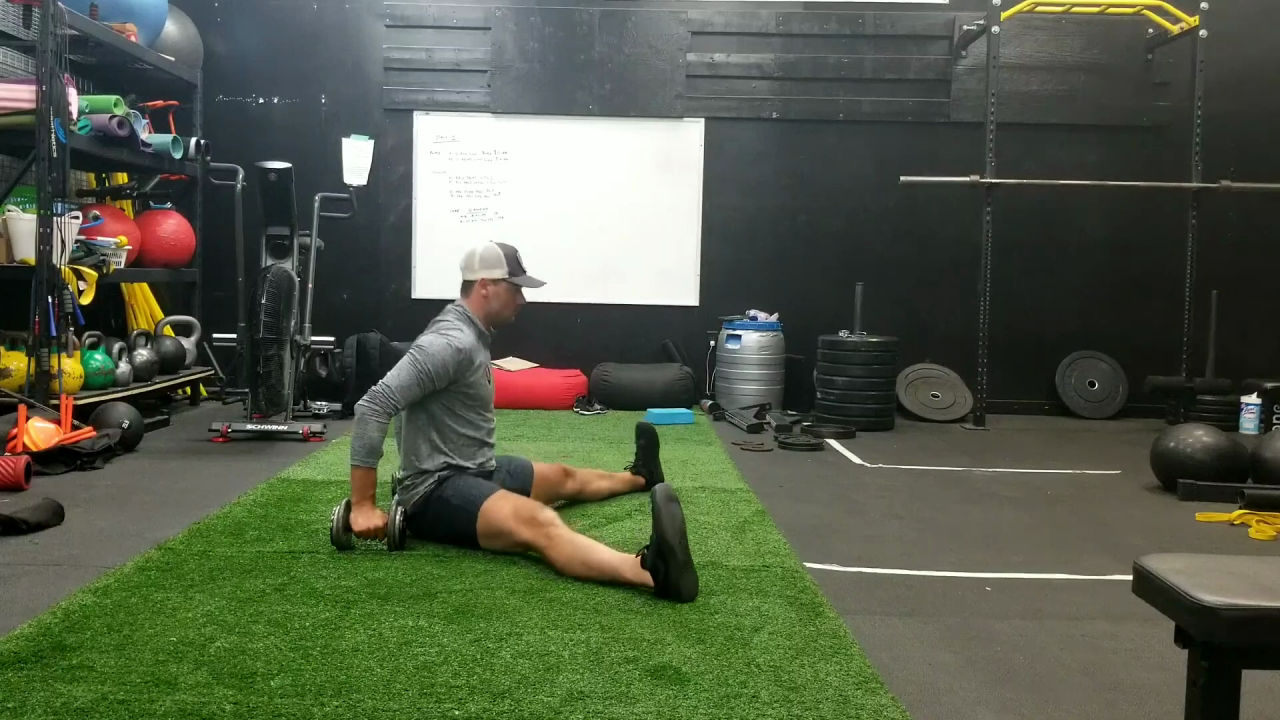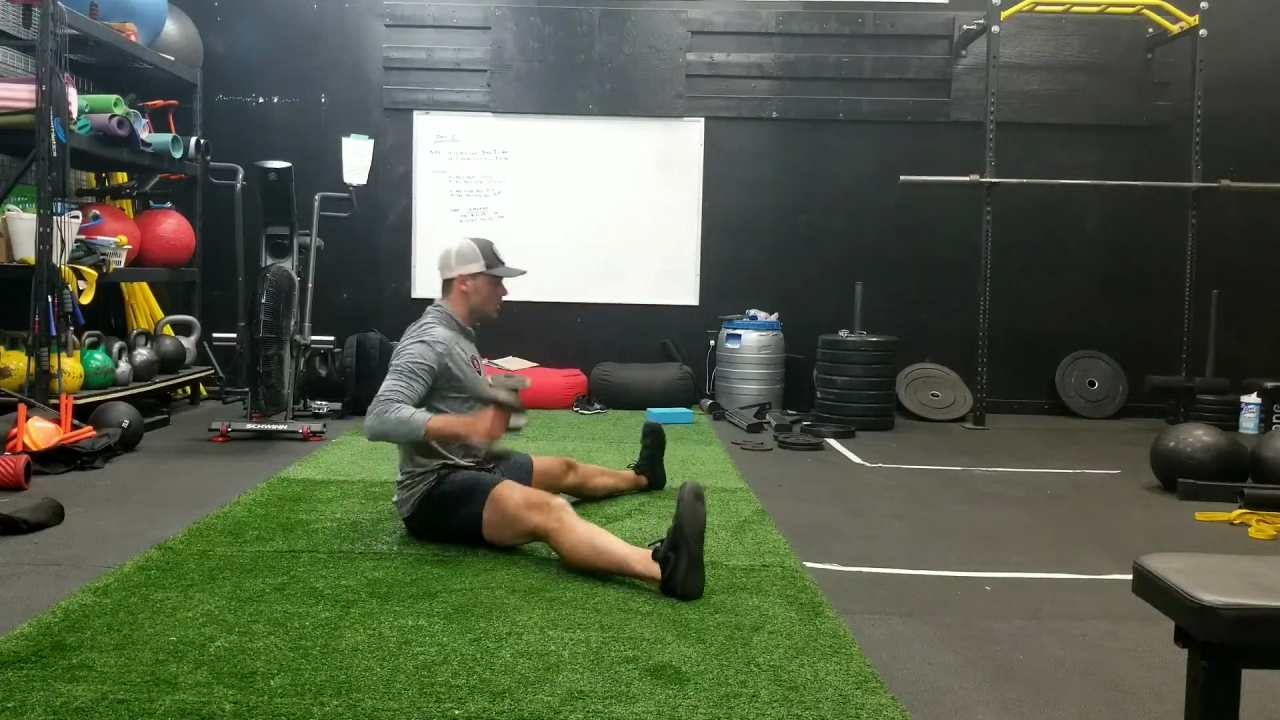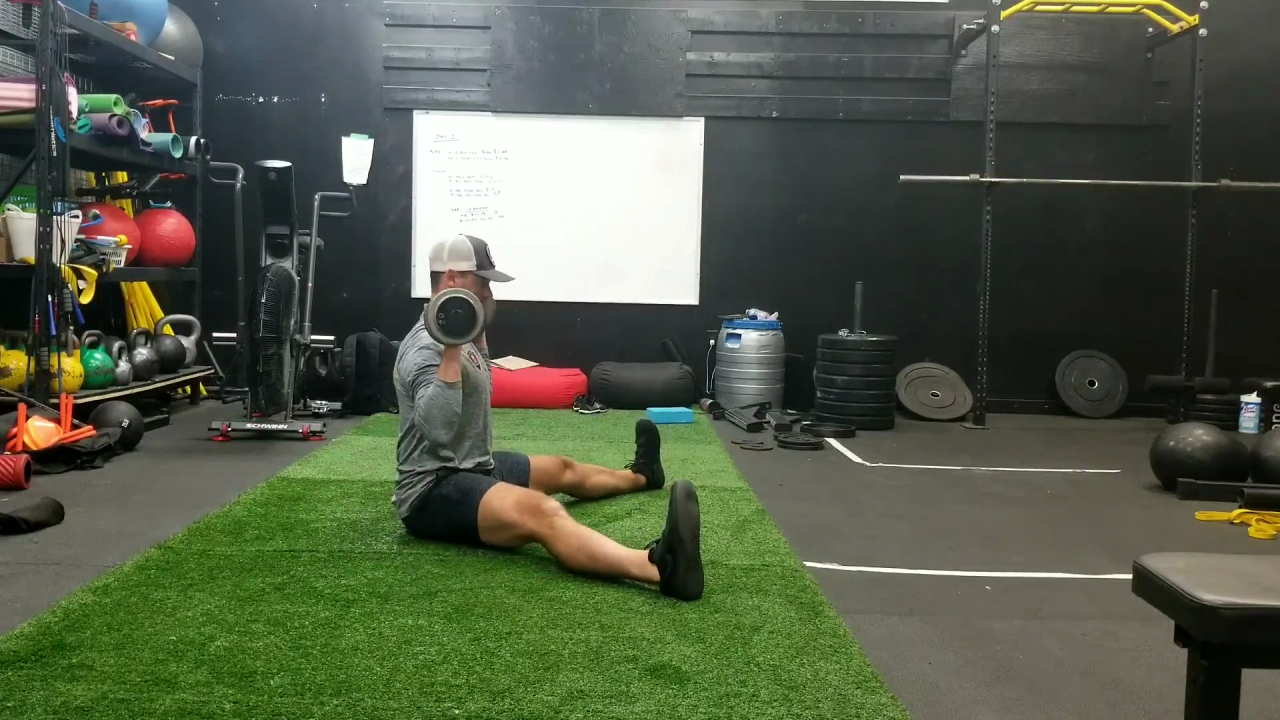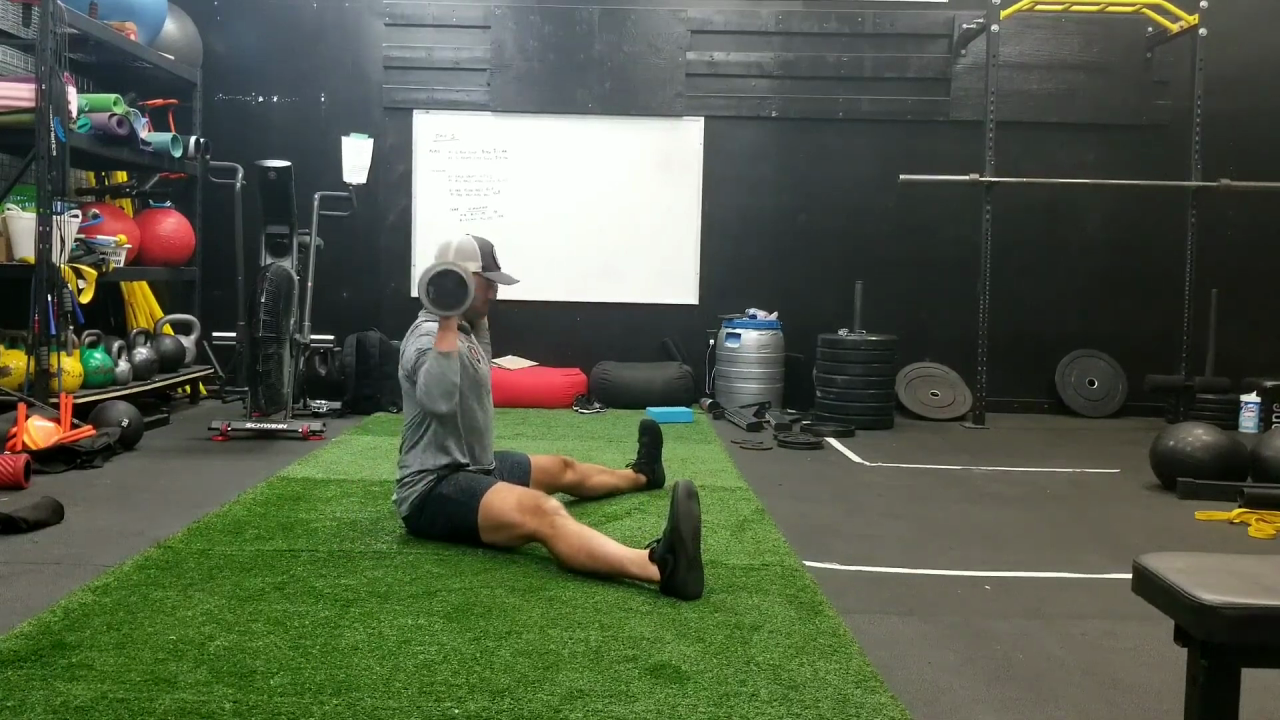
dt=0.7s
person 1, frame 1
left shoulder: (471, 336)
right shoulder: (450, 342)
right elbow: (372, 407)
right wrist: (363, 506)
left hip: (472, 473)
right hip: (436, 491)
left knee: (563, 478)
right knee: (539, 524)
left ankle: (639, 477)
right ankle: (652, 570)
person 1, frame 2
left shoulder: (457, 333)
right shoulder: (428, 342)
right elbow: (379, 420)
right wrist: (464, 426)
right hip: (435, 490)
left knee: (564, 469)
right knee: (548, 511)
left ankle: (642, 476)
right ankle: (664, 567)
person 1, frame 3
right shoulder: (427, 345)
left elbow: (475, 392)
right elbow: (438, 429)
left wrist: (476, 336)
right wrist: (451, 349)
right hip: (432, 491)
left knee: (562, 469)
right knee: (541, 513)
left ankle: (641, 475)
right ankle: (660, 566)
person 1, frame 4
left shoulder: (458, 332)
right shoulder: (427, 336)
right elbow: (441, 401)
left wrist: (479, 320)
right wrist: (447, 323)
left hip: (472, 467)
right hip: (432, 490)
left knee: (562, 469)
right knee: (541, 513)
left ankle: (641, 474)
right ankle: (661, 567)
